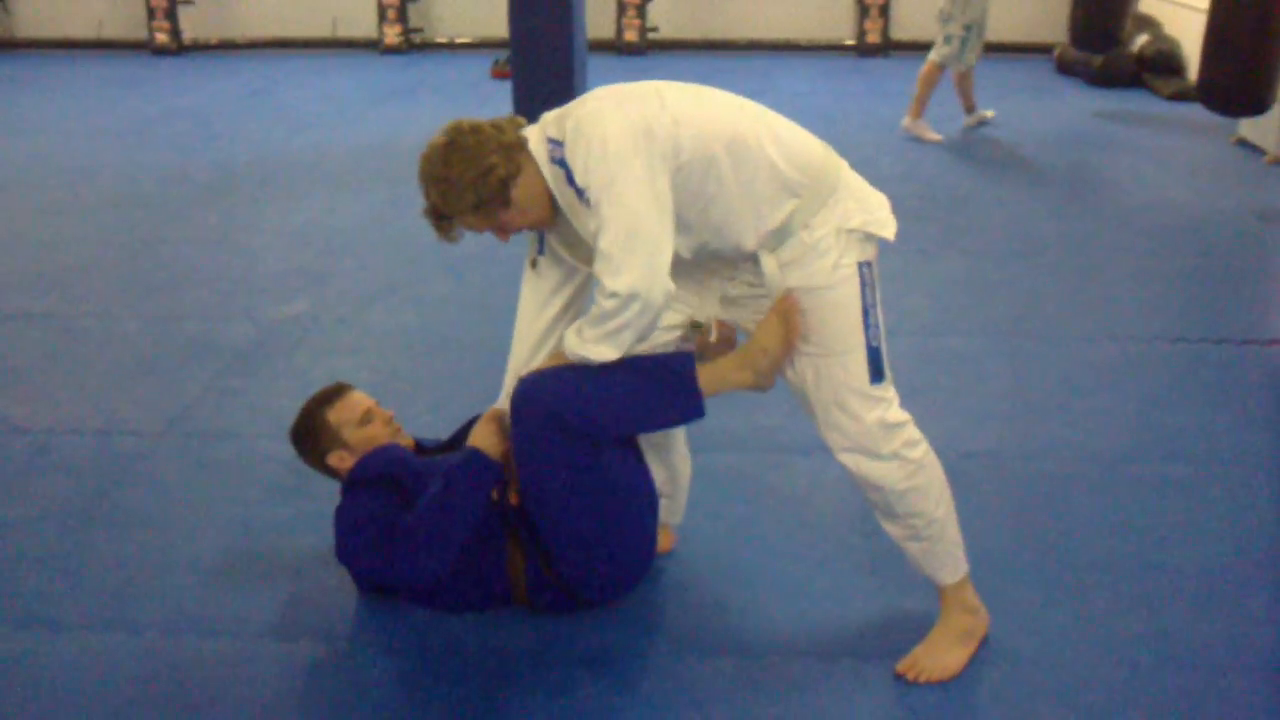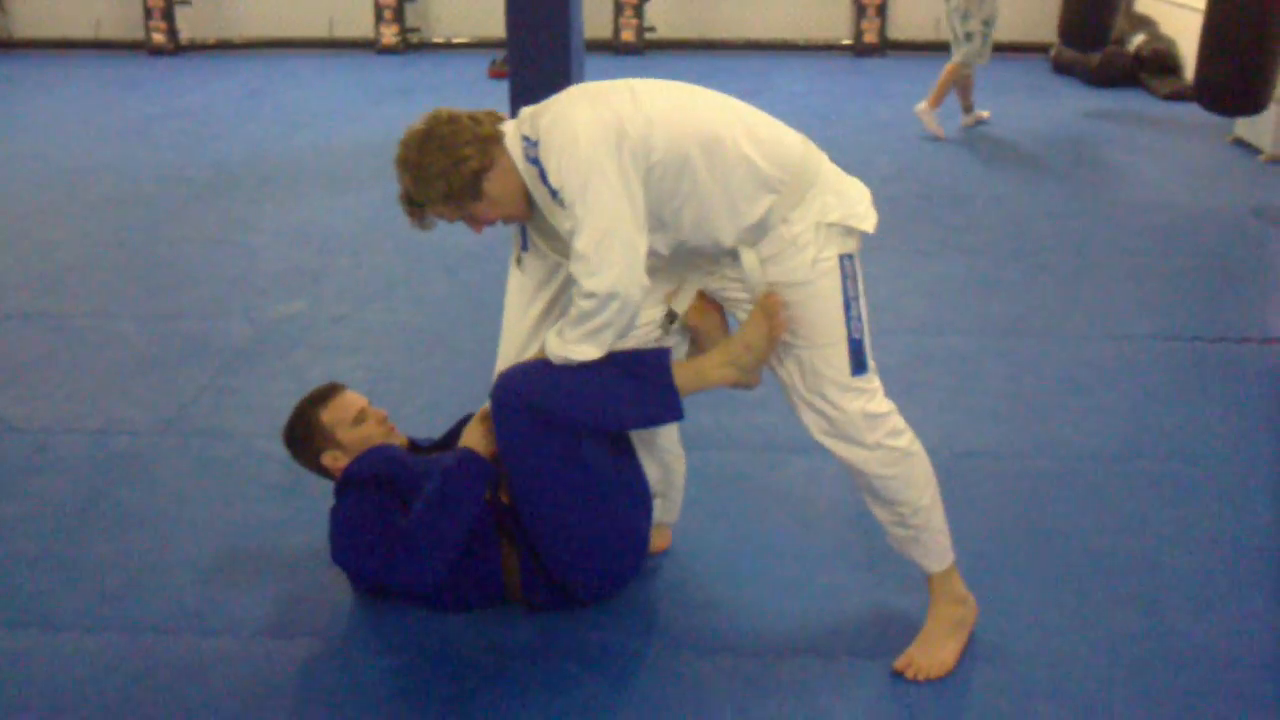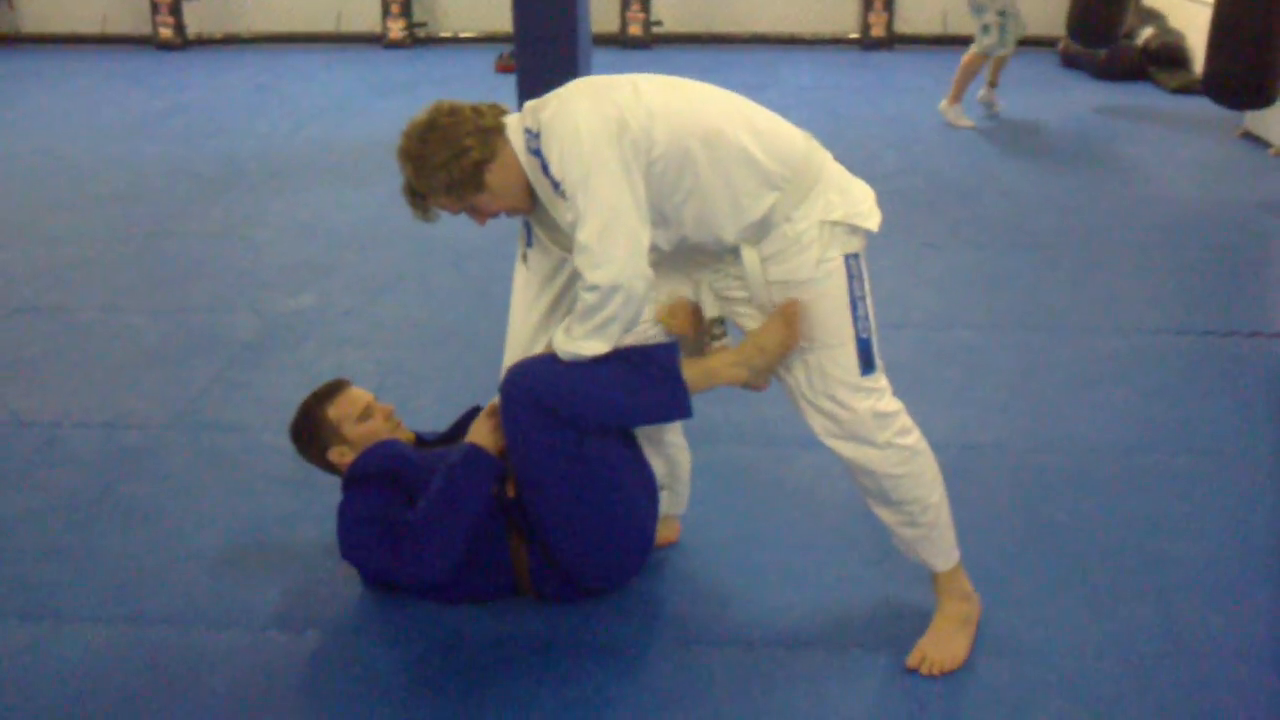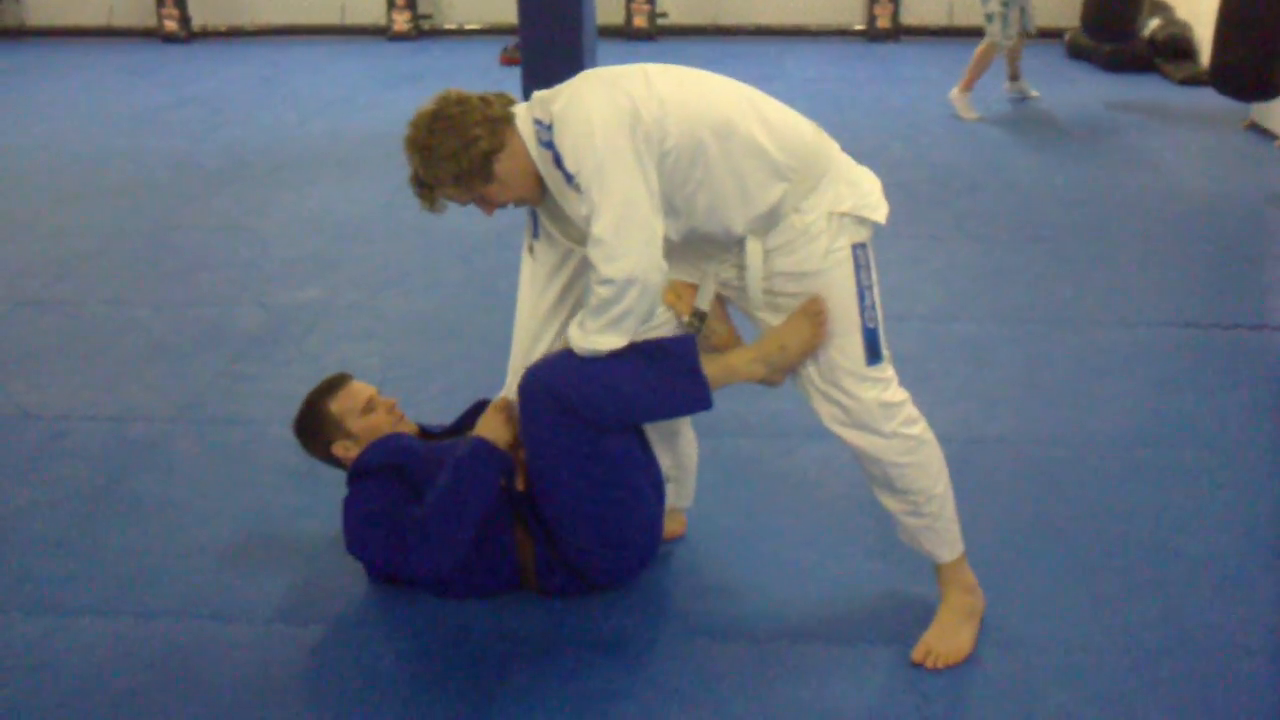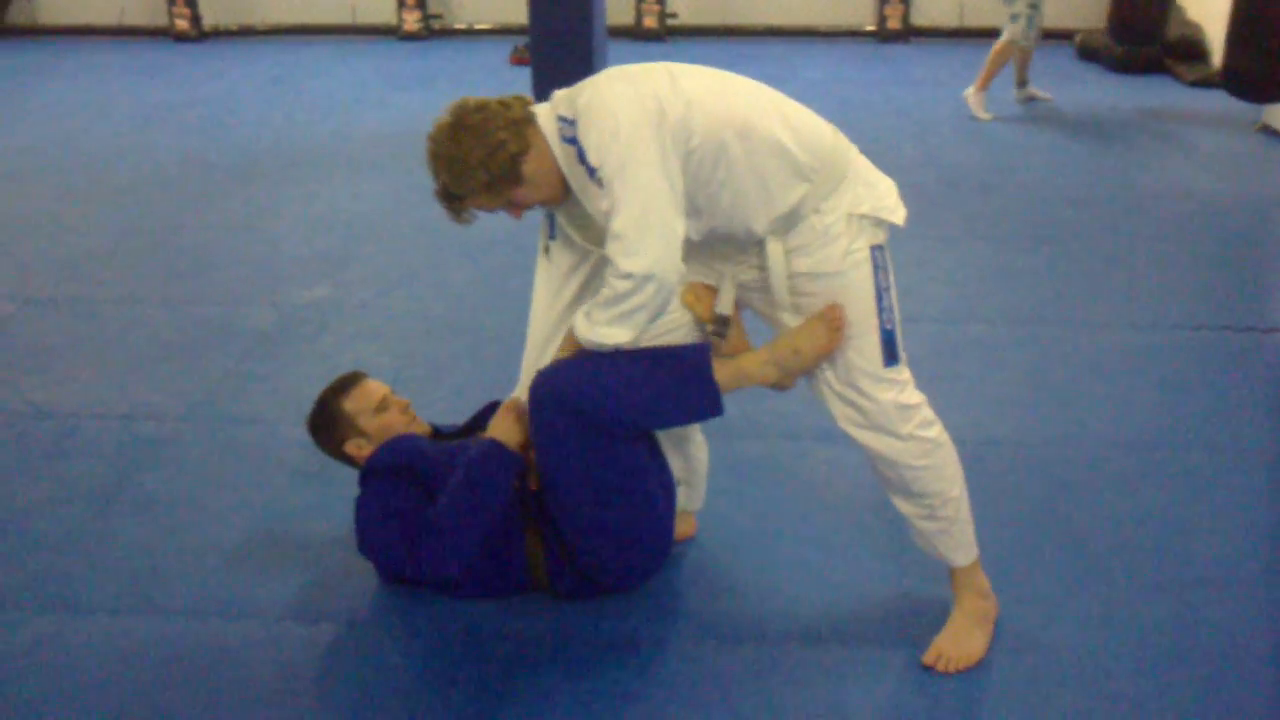
dt=0.2s
person 1, frame 1
left shoulder: (603, 143)
right shoulder: (552, 173)
left elbow: (636, 292)
right elbow: (547, 302)
left wrist: (564, 360)
left hip: (810, 230)
left knee: (864, 428)
left ankle: (961, 605)
right ankle: (655, 526)
person 1, frame 2
left shoulder: (575, 142)
right shoulder: (533, 167)
left elbow: (611, 291)
right elbow: (535, 297)
left wrist: (547, 363)
left hip: (791, 223)
left knee: (849, 416)
left ankle: (949, 596)
person 1, frame 3
left shoulder: (576, 136)
right shoulder: (538, 159)
left elbow: (616, 283)
right elbow: (541, 292)
left wrist: (558, 364)
left hip: (796, 221)
left knee: (856, 414)
left ankle: (954, 592)
person 1, frame 4
left shoulder: (589, 125)
right shoulder: (546, 151)
left elbow: (629, 276)
right elbow: (549, 283)
left wrist: (576, 357)
left hip: (804, 212)
left knee: (864, 404)
left ankle: (959, 586)
person 1, frame 5
left shoulder: (614, 122)
right shoulder: (564, 153)
left elbow: (646, 273)
right elbow: (565, 280)
left wrist: (576, 349)
left hip: (821, 215)
left knee: (879, 405)
left ankle: (973, 590)
person 2, frame 1
left shoulder: (424, 457)
right shoulder: (362, 521)
right elbow: (423, 559)
right wrist: (478, 460)
left hip: (615, 513)
right hip: (594, 559)
right knee: (542, 397)
left ankle: (710, 350)
right ankle: (739, 370)
person 2, frame 2
left shoulder: (418, 456)
right shoulder: (356, 522)
right elbow: (419, 562)
right wrist: (472, 461)
left hip: (608, 509)
right hip: (589, 551)
right knee: (520, 391)
left ankle: (705, 352)
right ankle: (720, 367)
person 2, frame 3
left shoulder: (425, 451)
right shoulder: (365, 516)
right elbow: (426, 557)
right wrist: (478, 455)
left hip: (616, 504)
right hip: (598, 541)
right knee: (528, 386)
right ankle: (731, 365)
person 2, frame 4
left shoulder: (428, 445)
right shoulder: (371, 510)
right elbow: (431, 552)
left wrist: (526, 438)
right wrist: (485, 450)
left hip: (622, 497)
right hip: (601, 540)
right knee: (550, 384)
right ankle: (750, 362)
person 2, frame 5
left shoulder: (440, 445)
right shoulder: (383, 510)
right elbow: (443, 554)
left wrist: (532, 436)
right wrist: (497, 449)
left hip: (629, 496)
right hip: (616, 542)
right knee: (560, 389)
left ankle: (722, 346)
right ankle: (762, 365)
